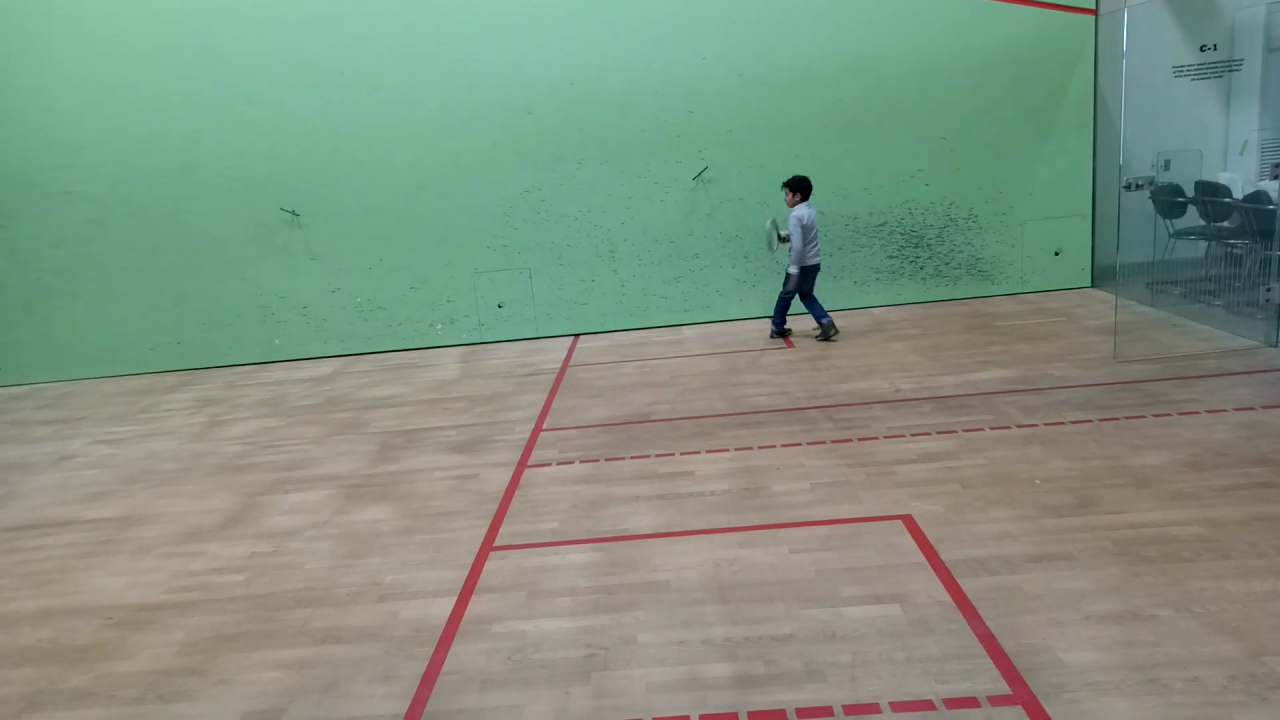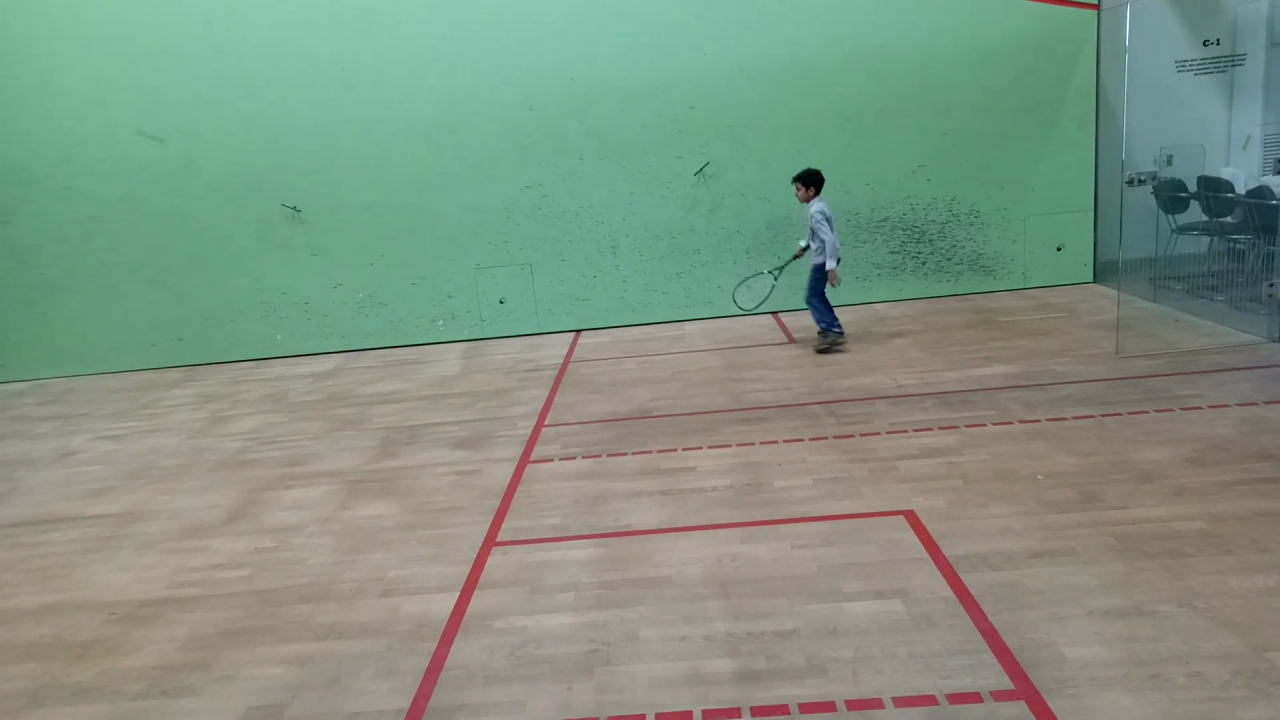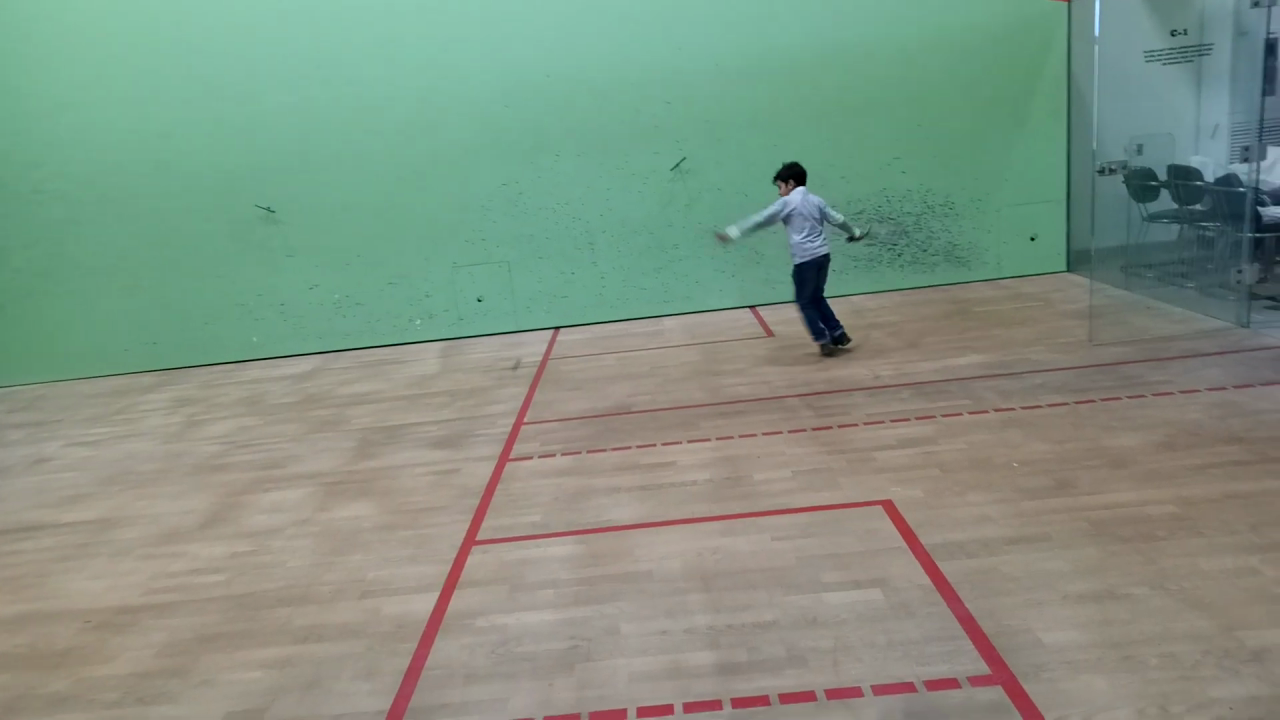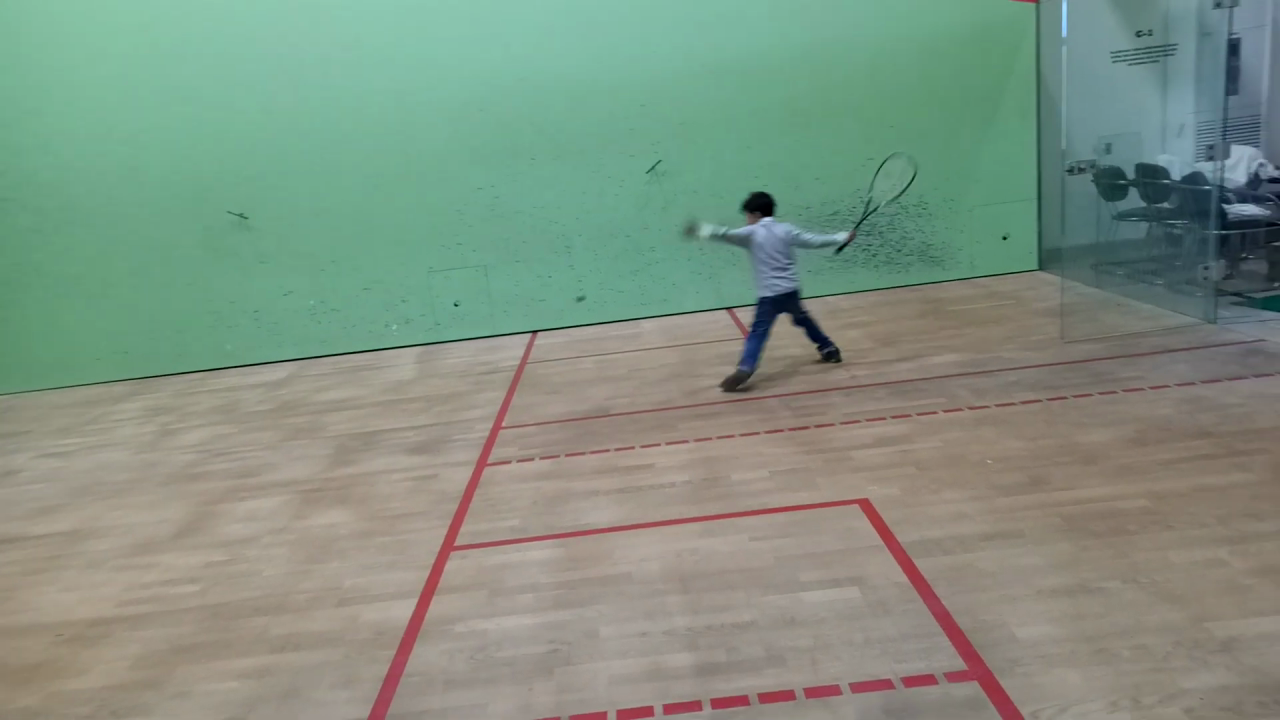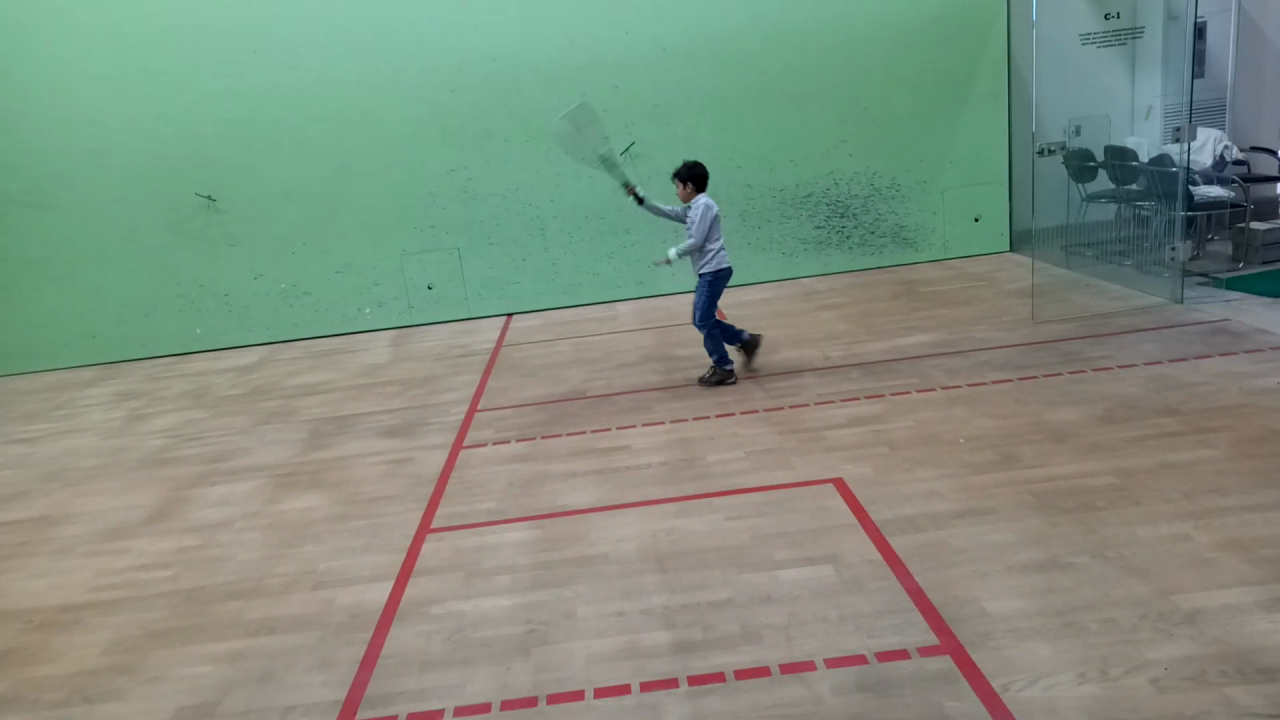
dt=0.4s
person 1, frame 1
left shoulder: (795, 216)
right shoulder: (811, 211)
left elbow: (798, 246)
left wrist: (793, 271)
right wrist: (788, 236)
left hip: (800, 264)
right hip: (813, 263)
left knee: (786, 295)
right knee: (807, 295)
left ankle: (777, 327)
right ankle: (827, 324)
person 1, frame 2
left shoulder: (815, 212)
right shoulder: (818, 207)
left elbow: (829, 239)
left wrist: (831, 268)
right wrist: (803, 245)
left hip: (823, 261)
right hip: (826, 260)
left knee: (813, 298)
right knee: (817, 295)
left ankle: (833, 332)
right ankle: (830, 328)
person 1, frame 3
left shoulder: (786, 203)
right shoulder: (817, 200)
left elbow: (759, 220)
right elbow: (838, 220)
left wrist: (732, 233)
right wrist: (855, 232)
left hip: (804, 260)
right hip: (822, 256)
left knee: (805, 302)
right knee: (816, 298)
left ankle: (824, 341)
right ankle: (838, 335)
person 1, frame 4
left shoulder: (751, 233)
right shoulder: (786, 230)
left elbow: (726, 235)
right elbow: (814, 241)
right wrist: (843, 237)
left hip: (770, 295)
right hip: (790, 290)
left knee: (757, 333)
right knee: (803, 319)
left ankle: (744, 370)
right ankle: (829, 350)
person 1, frame 5
left shoulder: (704, 206)
right shoulder: (691, 208)
left elbow: (695, 242)
right elbow: (667, 211)
left wrist: (671, 255)
right wrist: (639, 197)
left hip: (714, 271)
right hip: (708, 272)
left knee: (704, 320)
right knee: (703, 320)
left ankle: (724, 368)
right ankle: (746, 340)
